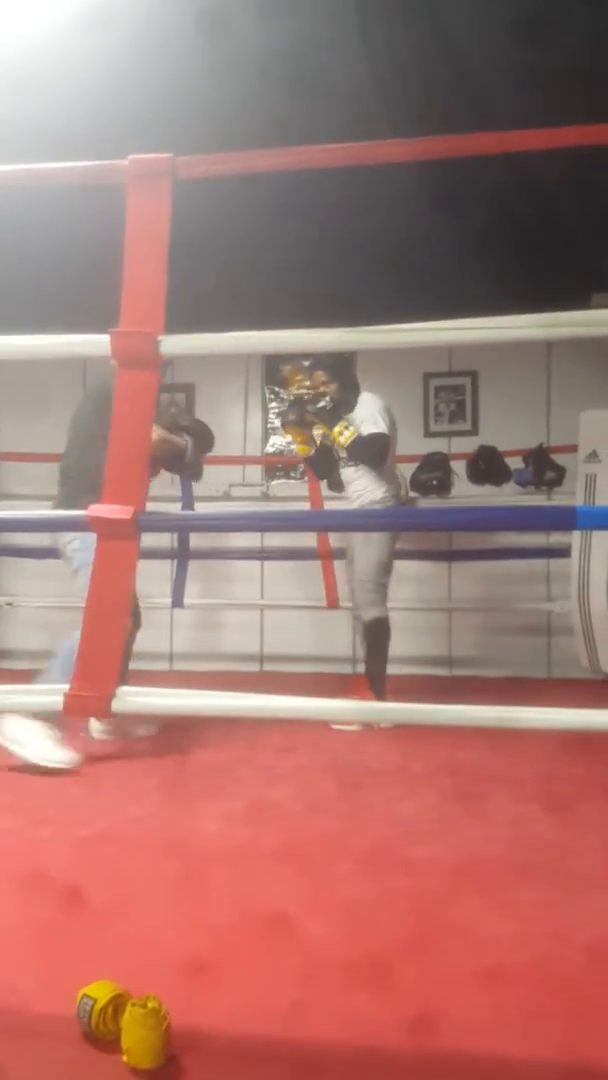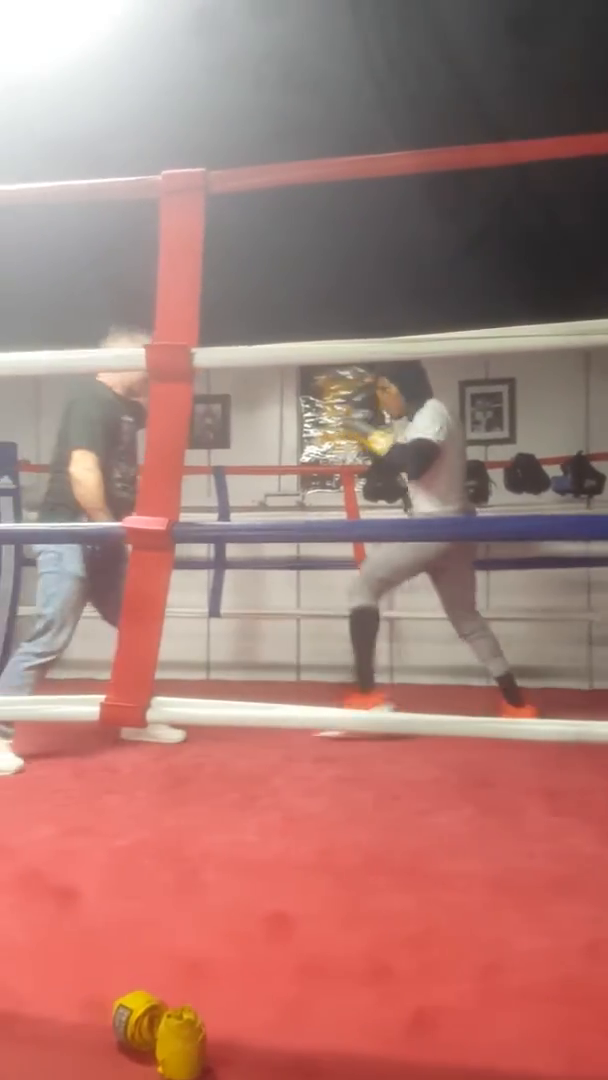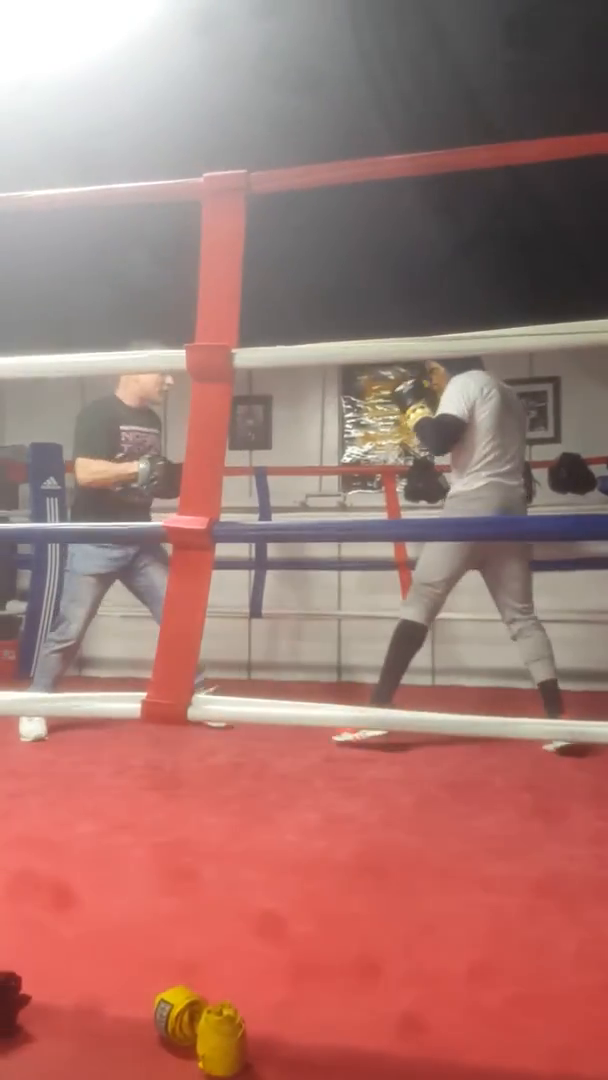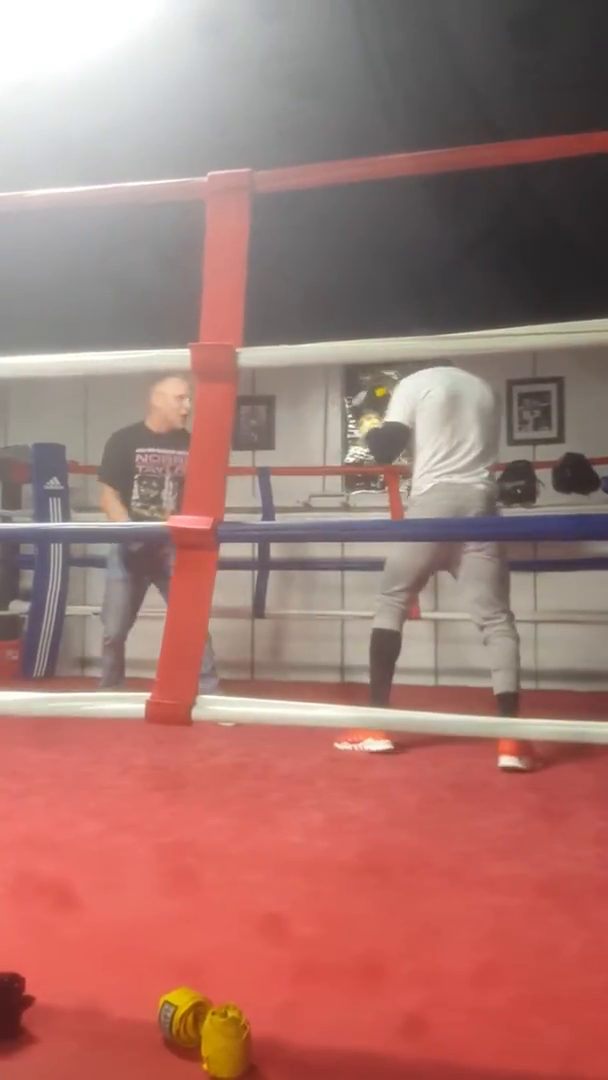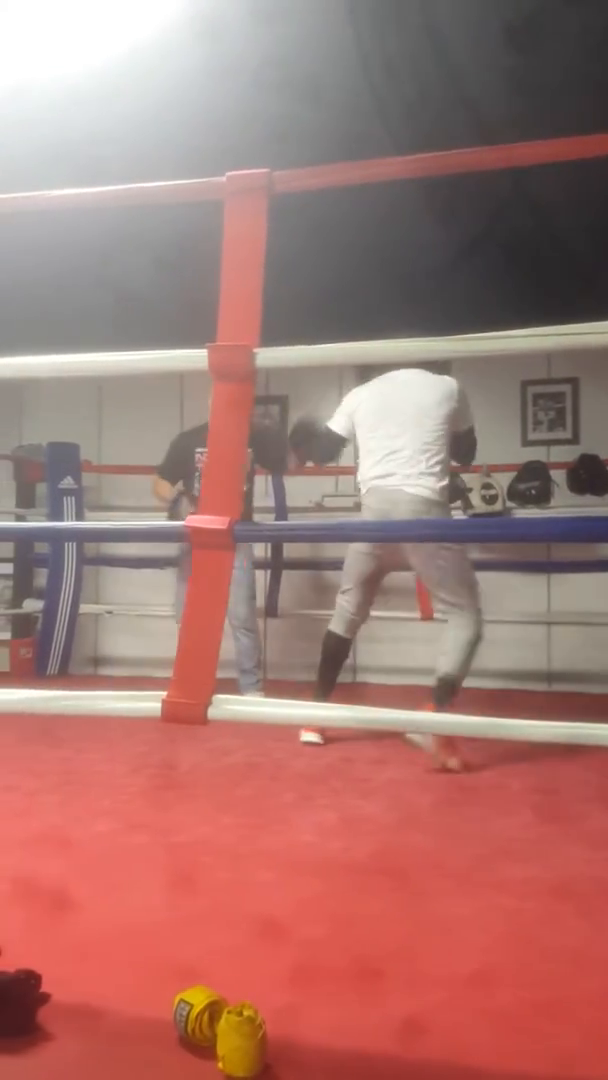
dt=0.7s
person 1, frame 1
left shoulder: (369, 405)
right shoulder: (340, 415)
left elbow: (372, 455)
right elbow: (323, 469)
left wrist: (332, 420)
right wrist: (301, 431)
left hip: (379, 509)
right hip: (361, 512)
left knee: (368, 595)
right knee: (361, 596)
left ankle: (376, 698)
right ankle: (374, 683)
person 1, frame 2
left shoulder: (431, 415)
right shoulder: (423, 419)
left elbow: (413, 461)
right elbow: (401, 466)
left wrist: (376, 435)
left knee: (364, 587)
right knee: (466, 618)
left ankle: (366, 695)
right ankle: (517, 705)
person 1, frame 3
left shoulder: (465, 384)
right shoulder: (508, 396)
left elbow: (439, 438)
left wrist: (414, 407)
left hip: (471, 506)
right hip: (511, 508)
left knee: (420, 602)
right knee: (521, 616)
right ankle: (556, 721)
person 1, frame 4
left shoulder: (414, 385)
right shoulder: (484, 389)
left elbow: (384, 450)
left wrist: (369, 415)
left hip: (433, 504)
right hip: (479, 504)
left knee: (391, 605)
right knee: (496, 618)
right ankle: (510, 739)
person 1, frame 5
left shoulder: (361, 394)
right shoulder: (448, 387)
left elbow: (322, 452)
right elbow: (465, 453)
left wrist: (308, 433)
left hip: (376, 509)
right hip: (425, 510)
left knee: (348, 609)
right knee: (464, 615)
person 2, frame 1
left shoulder: (106, 386)
right shoulder: (121, 380)
left wrist: (172, 449)
right wrist: (185, 443)
left knee: (123, 620)
left ankle: (108, 716)
person 2, frame 2
left shoulder: (123, 405)
right shoulder: (94, 400)
left elbow: (153, 409)
right elbow: (82, 471)
right wrist: (106, 526)
left hip: (102, 539)
right hip: (70, 538)
right knee: (49, 639)
person 2, frame 3
left shoulder: (151, 421)
right shoulder: (98, 415)
right elbow: (85, 473)
left wrist: (172, 479)
right wrist: (141, 468)
left hip: (139, 541)
right hip: (95, 542)
right knee: (69, 629)
left ankle: (194, 693)
person 2, frame 4
left shoulder: (190, 445)
right shoulder: (124, 441)
right elbow: (108, 496)
left hip: (174, 552)
right hip: (129, 552)
right knee: (114, 631)
left ankle: (210, 694)
right ankle: (110, 694)
person 2, frame 5
left shoulder: (255, 437)
right shoulder: (189, 440)
left elbow: (285, 462)
right elbow: (159, 485)
right wrist: (175, 500)
left hip: (237, 542)
left knee: (242, 618)
left ankle: (252, 692)
